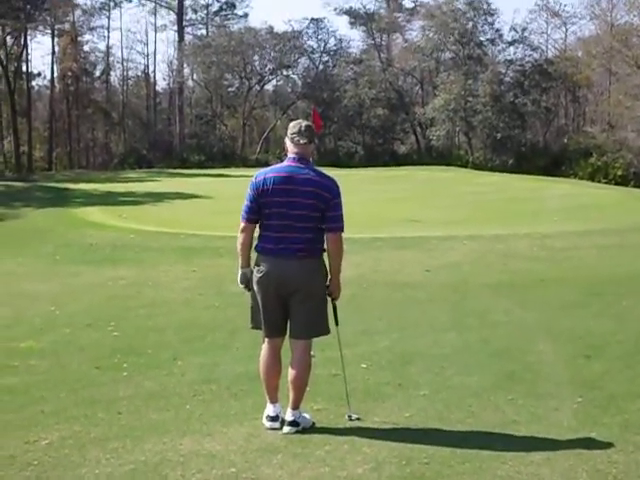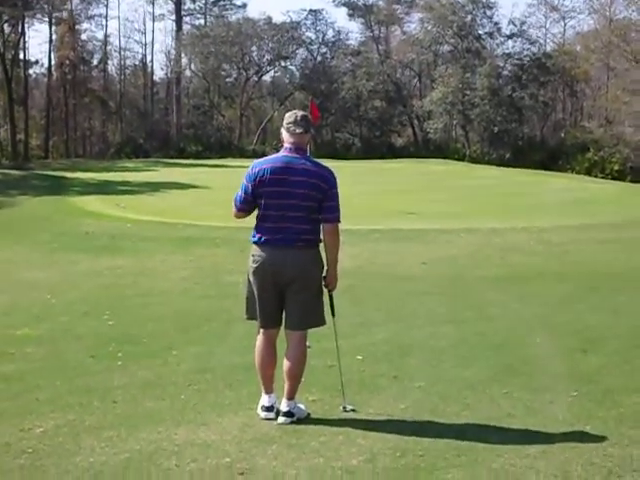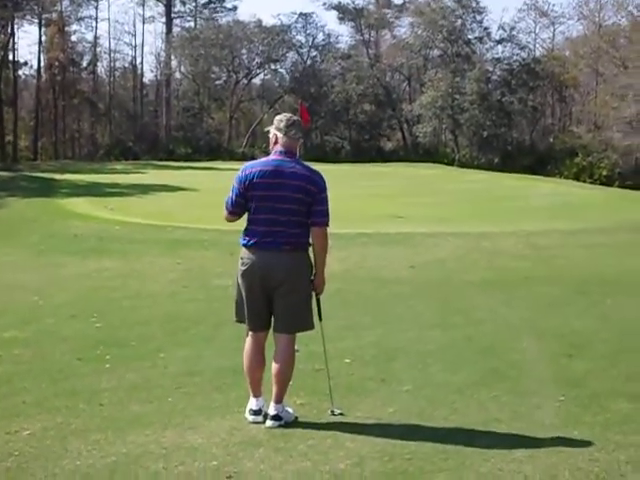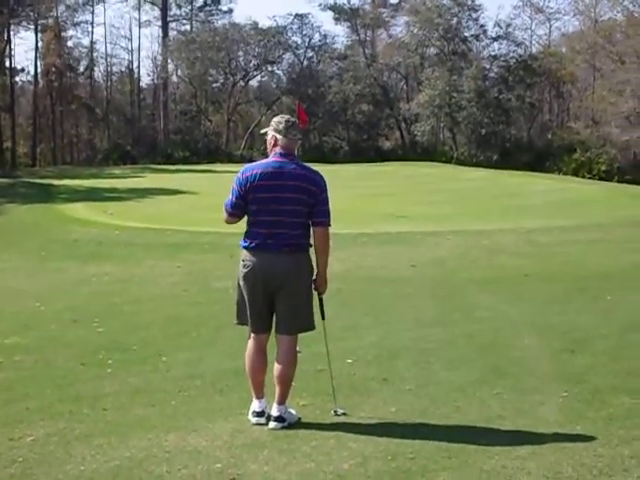
dt=0.4s
person 1, frame 1
left shoulder: (262, 178)
right shoulder: (327, 184)
left elbow: (245, 229)
right elbow: (334, 238)
left wrist: (244, 267)
right wrist: (335, 278)
left hip: (268, 267)
right hip: (308, 270)
left knee: (271, 342)
right knee: (301, 345)
left ankle: (272, 410)
right ankle: (294, 415)
person 1, frame 2
left shoulder: (259, 168)
right shoulder: (323, 174)
left elbow: (239, 211)
right elbow: (330, 228)
right wrist: (332, 269)
left hip: (265, 257)
right hip: (303, 260)
left knee: (266, 332)
right knee: (297, 335)
left ankle: (267, 400)
right ankle: (289, 405)
person 1, frame 3
left shoulder: (249, 171)
right shoulder: (313, 178)
left elbow: (231, 215)
right elbow: (319, 232)
right wrist: (319, 272)
left hip: (254, 260)
right hip: (292, 263)
left knee: (255, 335)
right knee: (285, 338)
left ankle: (255, 404)
right ankle: (276, 409)
person 1, frame 4
left shoulder: (248, 173)
right shoulder: (313, 179)
left elbow: (230, 217)
right elbow: (321, 231)
right wrist: (322, 272)
left hip: (256, 262)
right hip: (294, 264)
left knee: (257, 337)
right knee: (287, 340)
left ankle: (258, 406)
right ankle: (279, 410)
